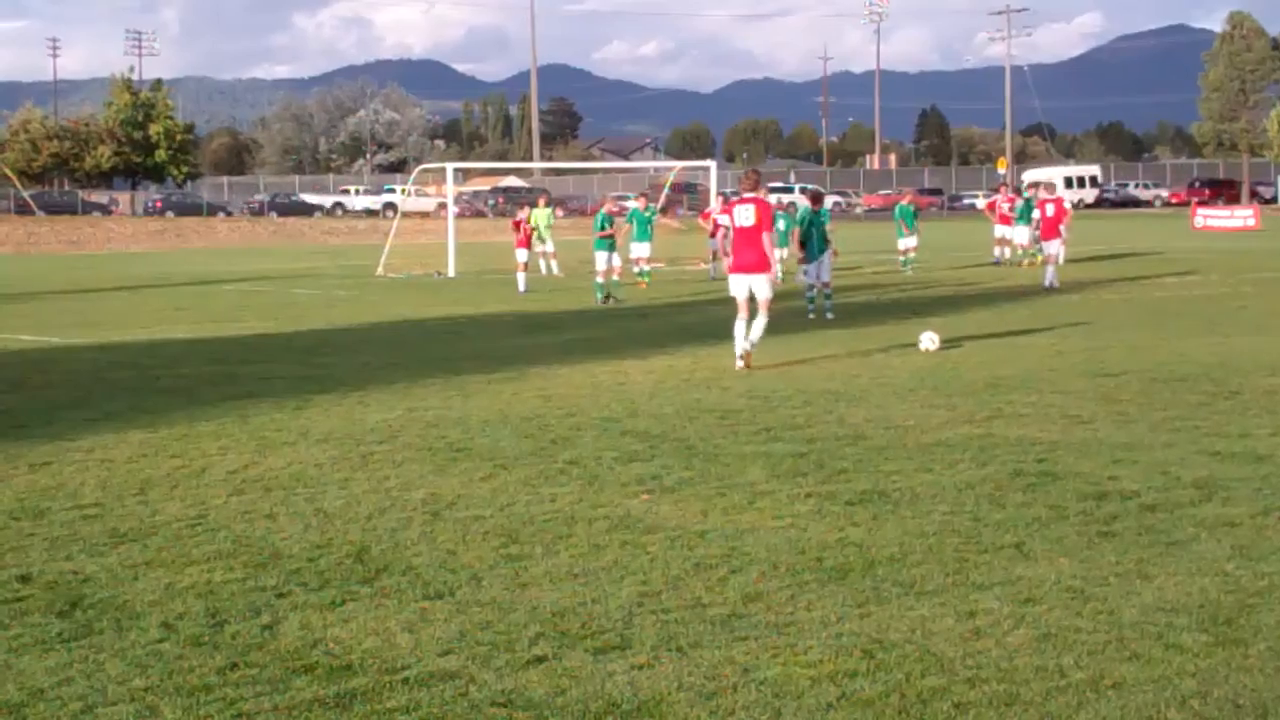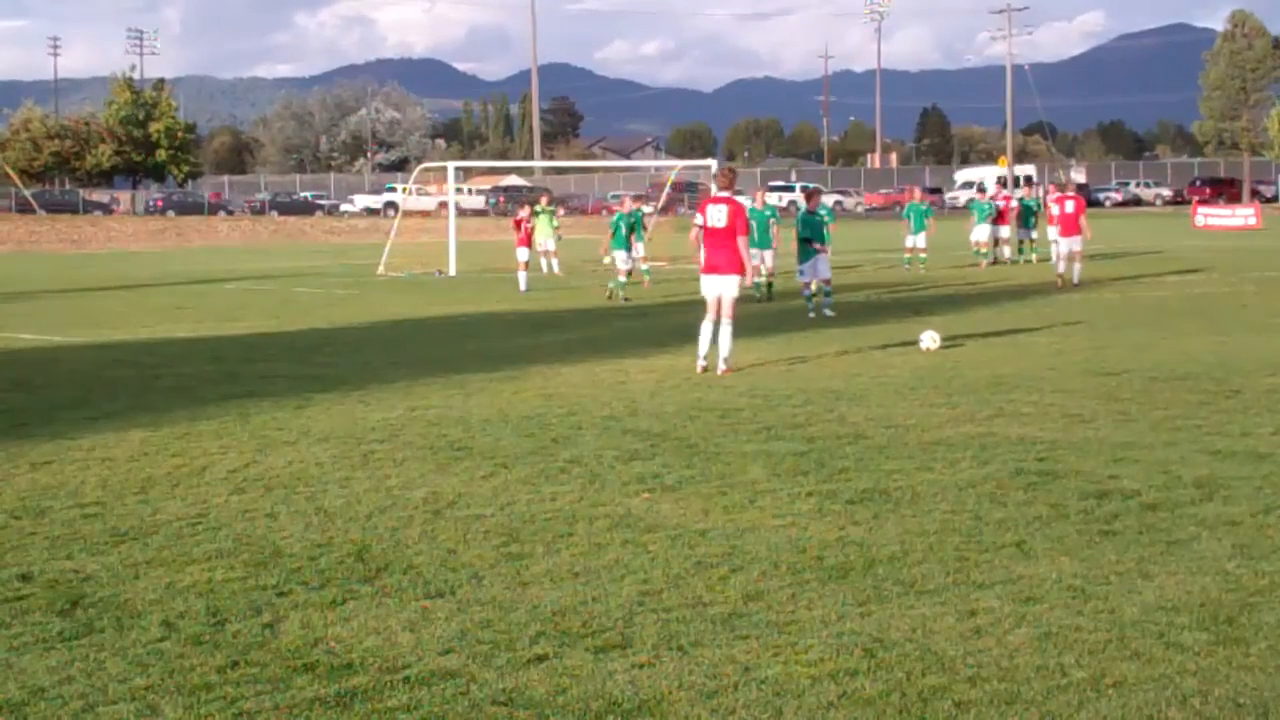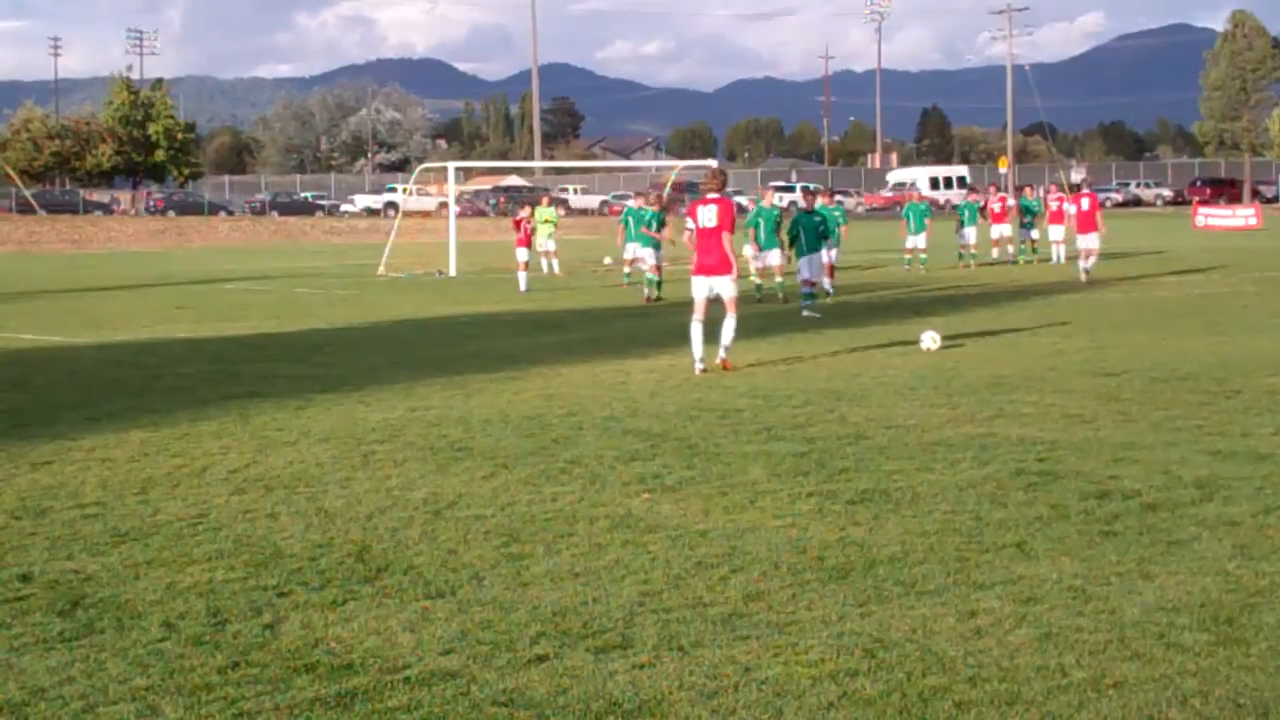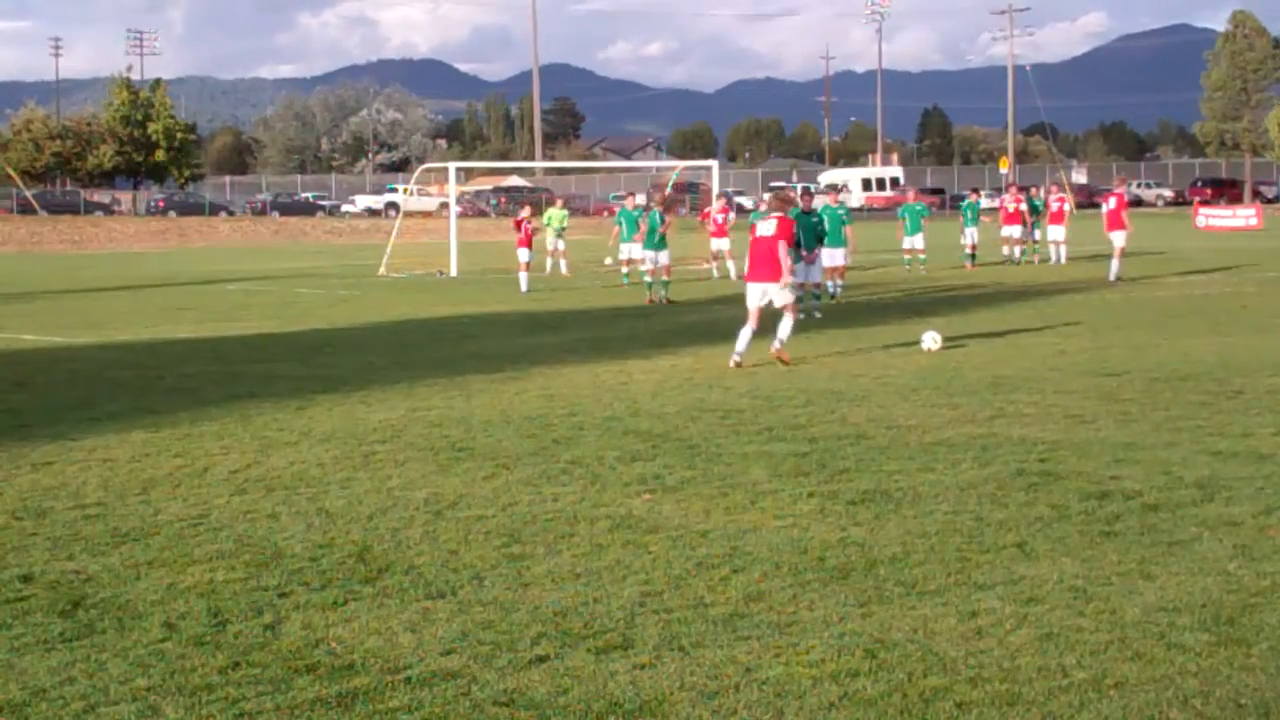
dt=0.7s
person 1, frame 1
left shoulder: (731, 207)
right shoulder: (764, 206)
left elbow: (720, 236)
right elbow: (766, 237)
left wrist: (726, 256)
right wrist: (772, 265)
left hip: (737, 266)
right hip: (759, 266)
left knee: (742, 313)
right knee: (763, 311)
left ankle: (740, 357)
right ankle: (748, 346)
person 1, frame 2
left shoulder: (705, 205)
right shoulder: (737, 207)
left elbow: (693, 236)
right elbow: (742, 241)
right wrist: (749, 269)
left hip: (709, 266)
right hip: (730, 267)
left knee: (710, 314)
right knee: (726, 316)
left ankle: (701, 360)
right ankle: (723, 363)
person 1, frame 3
left shoulder: (695, 206)
right shoulder: (727, 205)
left elbow: (686, 238)
right elbow: (725, 237)
right wrist: (734, 263)
left hip: (701, 268)
right hip: (723, 267)
left knee: (698, 316)
right knee: (731, 312)
left ankle: (698, 363)
right ankle: (723, 353)
person 1, frame 4
left shoulder: (757, 224)
right shoulder: (788, 223)
right elbow: (782, 245)
right wrist: (786, 272)
left hip: (754, 277)
right hip: (775, 277)
left knee: (752, 322)
right knee: (790, 312)
left ankle: (736, 357)
right ankle: (778, 344)
